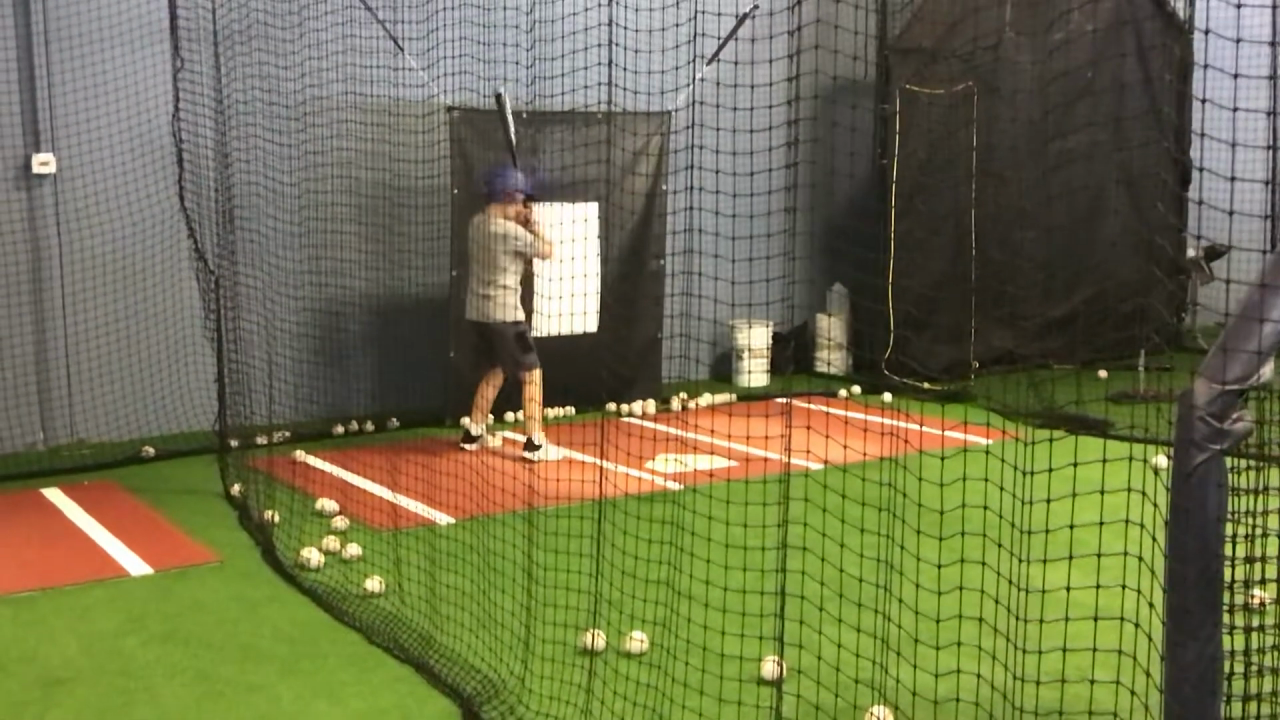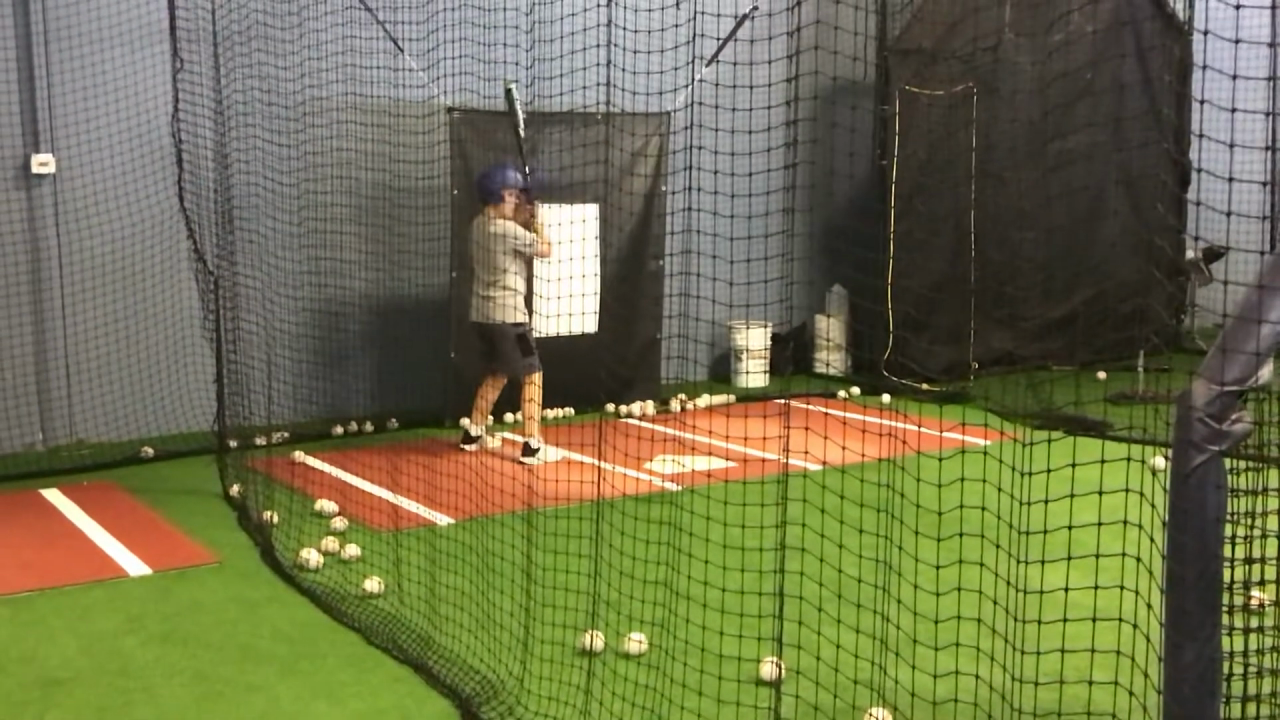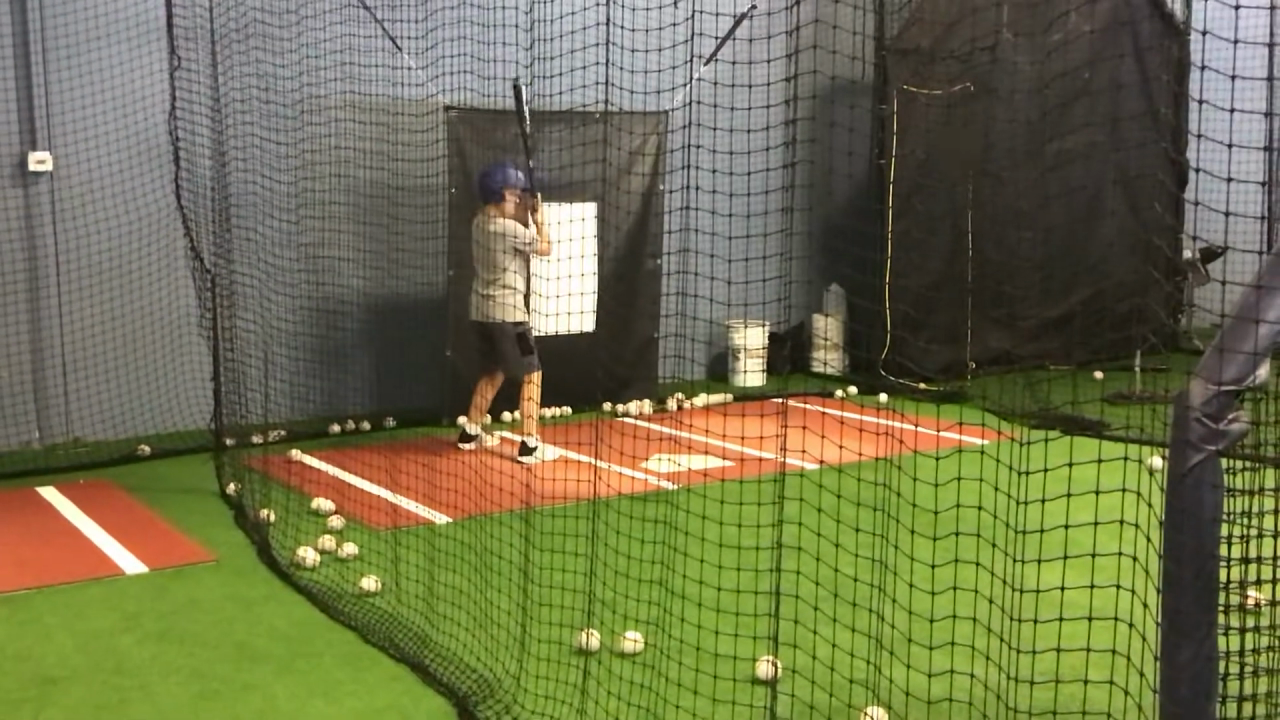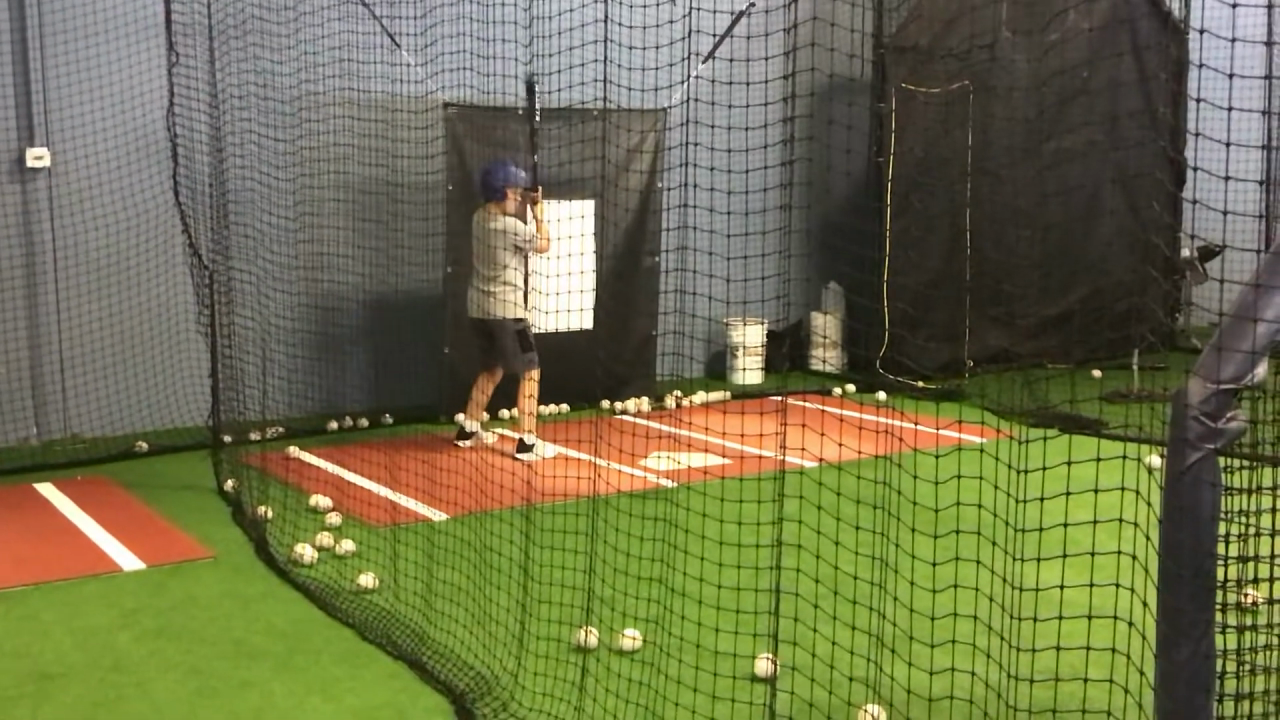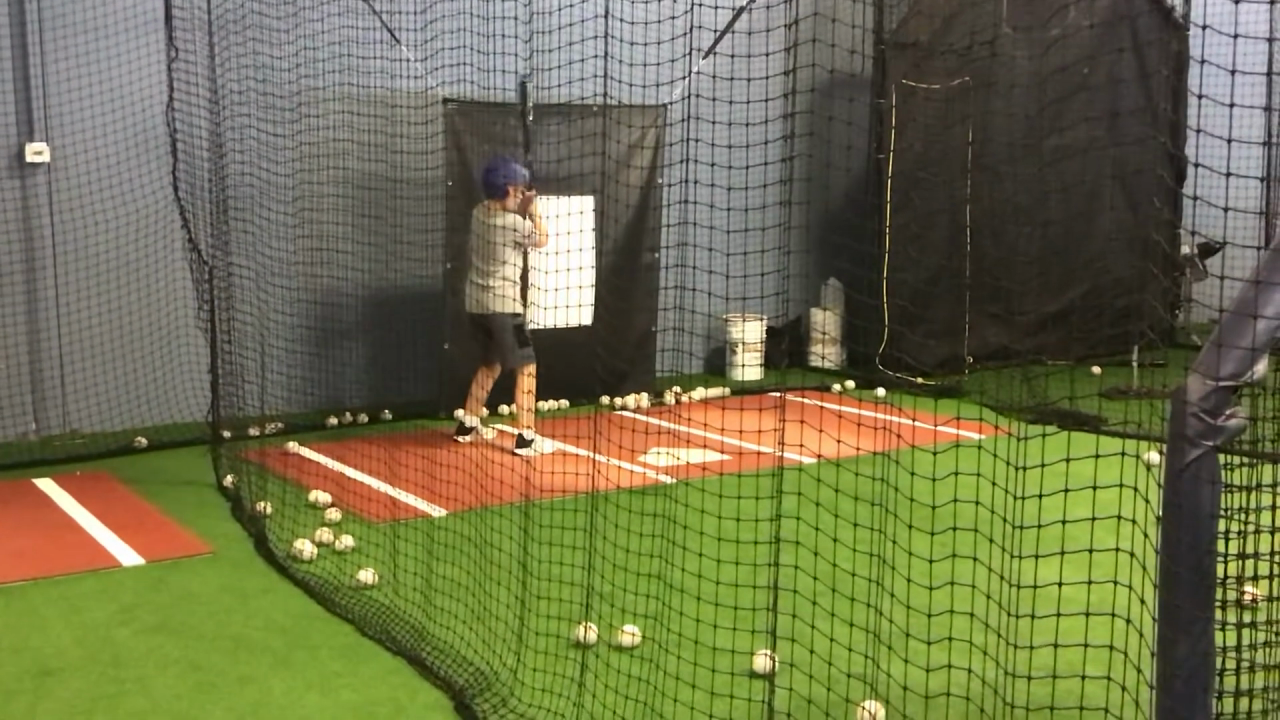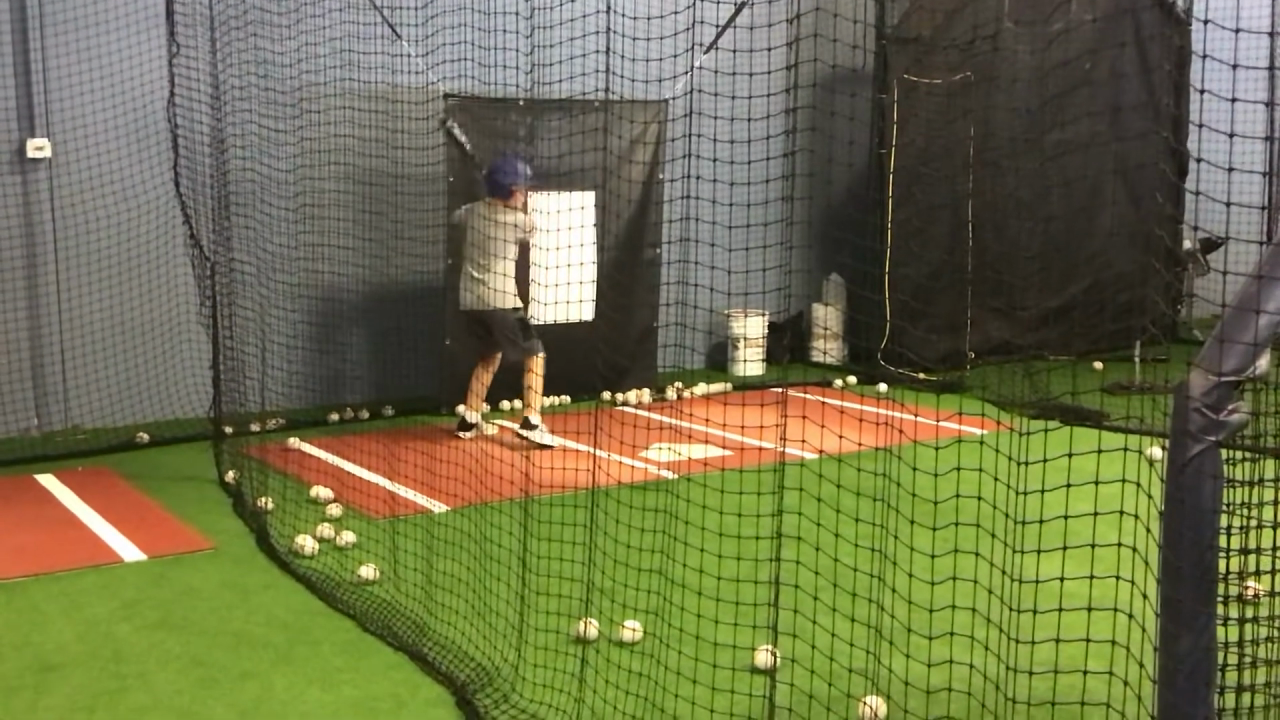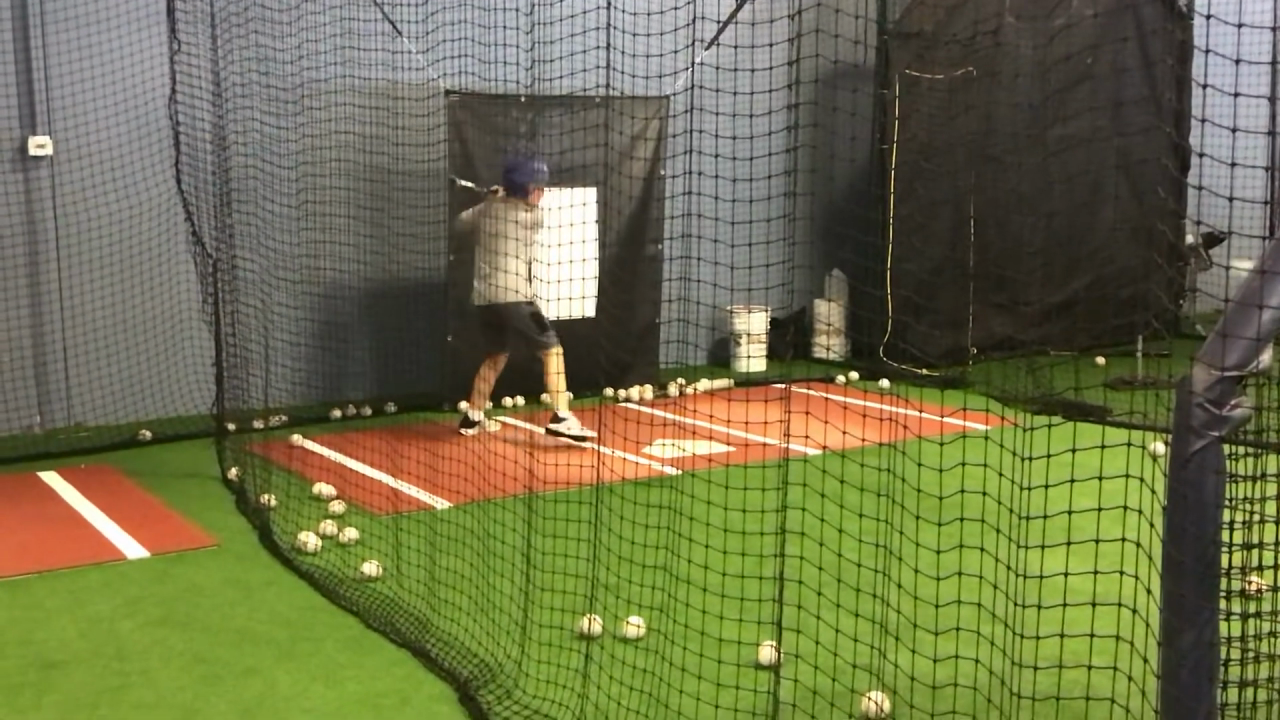
dt=0.3s
person 1, frame 1
left shoulder: (477, 223)
right shoulder: (509, 230)
right elbow: (546, 251)
left wrist: (521, 224)
right wrist: (532, 225)
left hip: (477, 312)
right hip: (504, 313)
left knee: (494, 372)
right knee: (531, 372)
left ankle: (473, 433)
right ankle: (535, 442)
person 1, frame 2
left shoulder: (479, 225)
right shoulder: (509, 231)
right elbow: (545, 250)
left wrist: (524, 220)
right wrist: (536, 222)
left hip: (482, 314)
right hip: (507, 315)
left knee: (496, 374)
right knee: (532, 376)
left ankle: (473, 434)
right ankle: (532, 445)
person 1, frame 3
left shoulder: (479, 223)
right shoulder: (511, 229)
right elbow: (545, 248)
left wrist: (524, 215)
right wrist: (538, 218)
left hip: (481, 312)
right hip: (507, 314)
left knee: (493, 373)
right knee: (531, 374)
left ankle: (470, 432)
right ankle: (530, 444)
person 1, frame 4
left shoulder: (479, 218)
right shoulder: (512, 227)
right elbow: (544, 245)
left wrist: (524, 205)
right wrist: (538, 212)
left hip: (479, 309)
right hip: (506, 311)
left knee: (492, 369)
right knee: (530, 371)
left ankle: (468, 429)
right ankle: (527, 441)
person 1, frame 5
left shoulder: (478, 213)
right shoulder: (516, 222)
right elbow: (541, 240)
left wrist: (521, 206)
right wrist: (533, 210)
left hip: (475, 304)
right hip: (502, 306)
left knee: (491, 363)
right knee: (526, 367)
left ankle: (468, 425)
right ankle: (526, 437)
person 1, frame 6
left shoulder: (473, 211)
right shoulder: (519, 219)
left elbow: (457, 217)
right wrist: (515, 207)
left hip: (470, 301)
right hip: (501, 301)
left knee: (490, 357)
right knee: (534, 356)
left ankle: (469, 420)
right ankle: (532, 422)
person 1, frame 7
left shoulder: (485, 209)
right shoulder: (531, 217)
left elbow: (462, 224)
right wrist: (504, 197)
left hip: (483, 298)
right hip: (513, 298)
left knee: (496, 356)
right knee: (552, 349)
left ankle: (472, 418)
right ankle: (562, 417)
